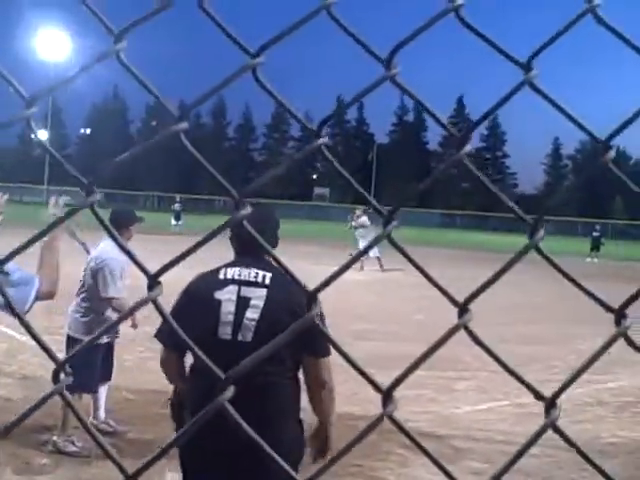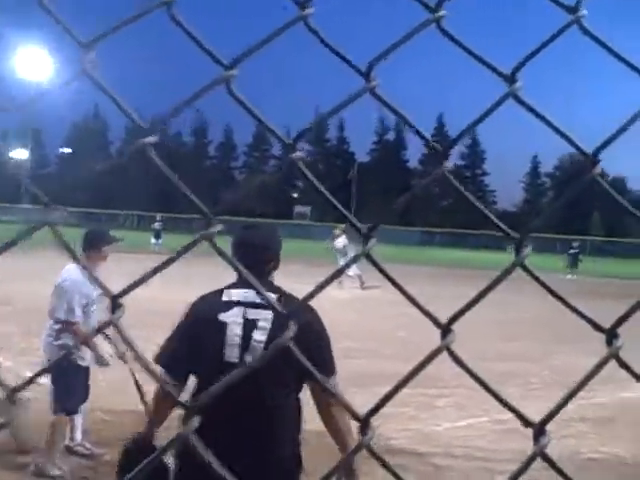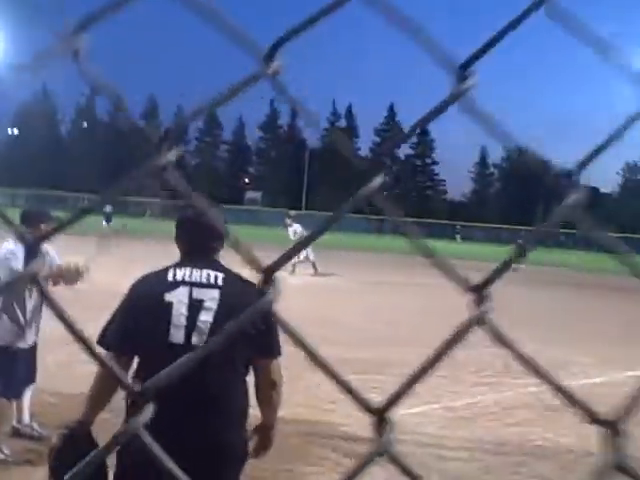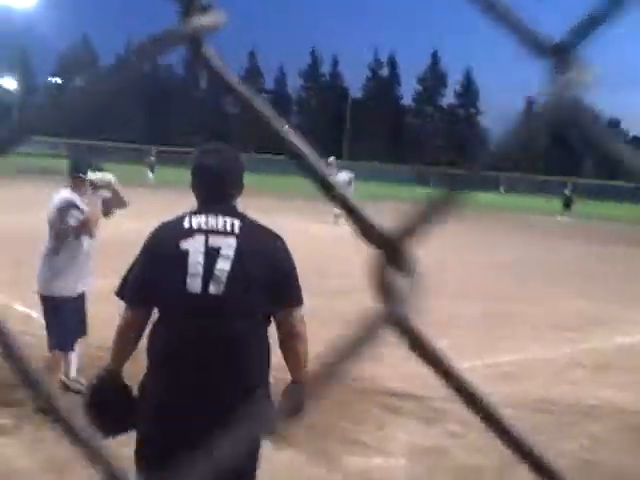
dt=0.4s
person 1, frame 1
left shoulder: (201, 286)
right shoulder: (297, 294)
left elbow: (169, 358)
right elbow: (320, 378)
left wrist: (185, 388)
right wrist: (325, 426)
left hip: (206, 429)
right hip: (272, 435)
person 1, frame 2
left shoulder: (203, 308)
right shoulder: (301, 315)
right elbow: (327, 395)
left wrist: (148, 433)
right wrist: (348, 451)
right hip: (271, 456)
person 1, frame 3
left shoulder: (146, 288)
right shoulder: (249, 295)
left elbow: (113, 369)
right elbow: (270, 377)
left wrist: (85, 420)
right wrist: (269, 422)
left hip: (150, 436)
right hip: (218, 442)
person 1, frame 4
left shoulder: (163, 238)
right shoulder: (268, 244)
left elbow: (133, 318)
right elbow: (291, 327)
left wrist: (112, 370)
right wrist: (298, 380)
left hip: (168, 389)
right hip: (238, 393)
person 2, frame 1
left shoulder: (111, 250)
right shoulder: (110, 257)
right elbow: (113, 299)
left wrist: (125, 313)
right wrist: (132, 314)
left hip: (103, 326)
right hip: (87, 327)
left knee: (102, 375)
right knee: (79, 383)
left ankle: (99, 418)
right ankle: (62, 436)
person 2, frame 2
left shoulder: (92, 274)
right shoulder: (73, 279)
right elbow: (72, 324)
right wrist: (96, 349)
left hip: (80, 349)
right hip: (65, 350)
left knee: (78, 399)
right knee: (66, 406)
left ankle: (75, 440)
person 2, frame 3
left shoulder: (44, 251)
left elbow: (63, 277)
right elbow: (28, 280)
left wrist: (72, 273)
right wrist: (60, 271)
left hip: (29, 330)
left knee: (26, 380)
left ankle: (22, 422)
person 2, frame 4
left shoulder: (87, 197)
right shoulder: (65, 202)
left elbow: (119, 204)
right elbow: (90, 227)
left wrist: (111, 188)
right wrist: (96, 194)
left hip: (75, 281)
right hip: (58, 284)
left knee: (74, 333)
right knee: (62, 341)
left ankle: (69, 376)
